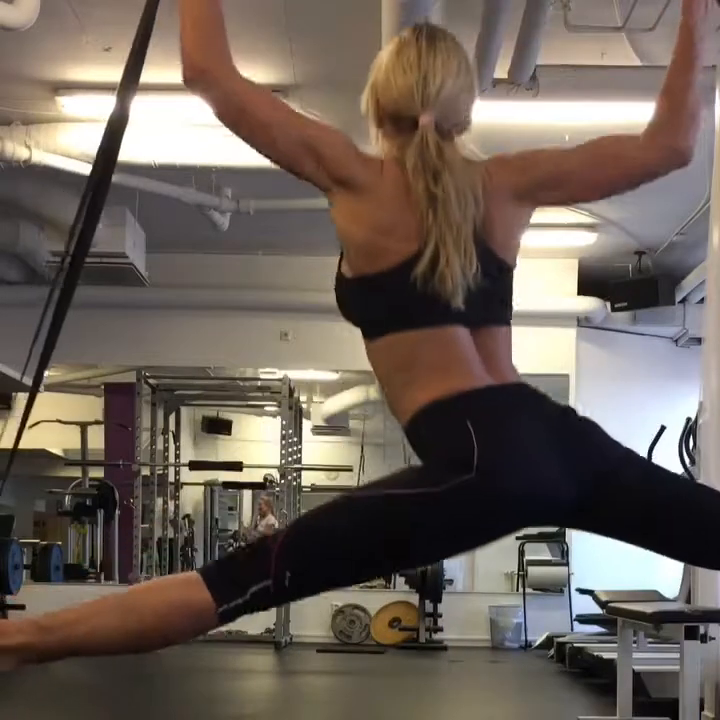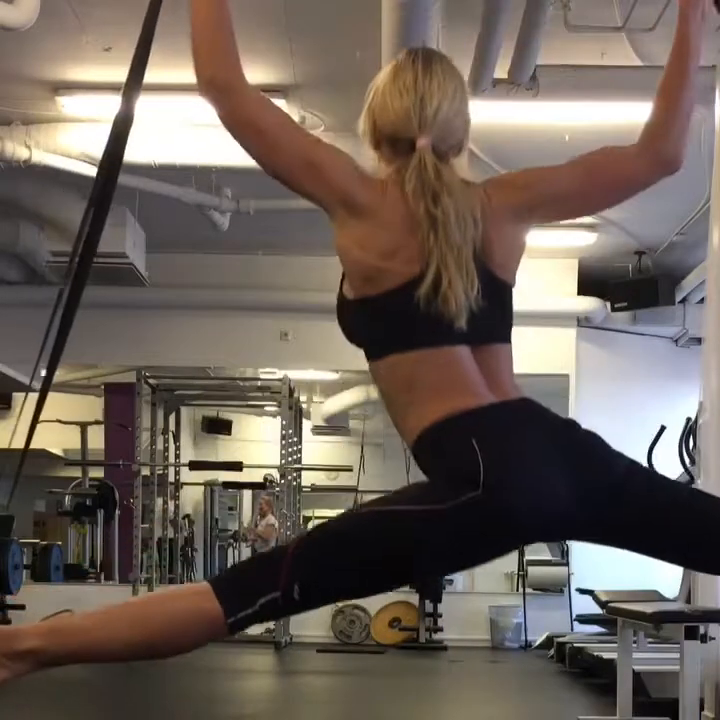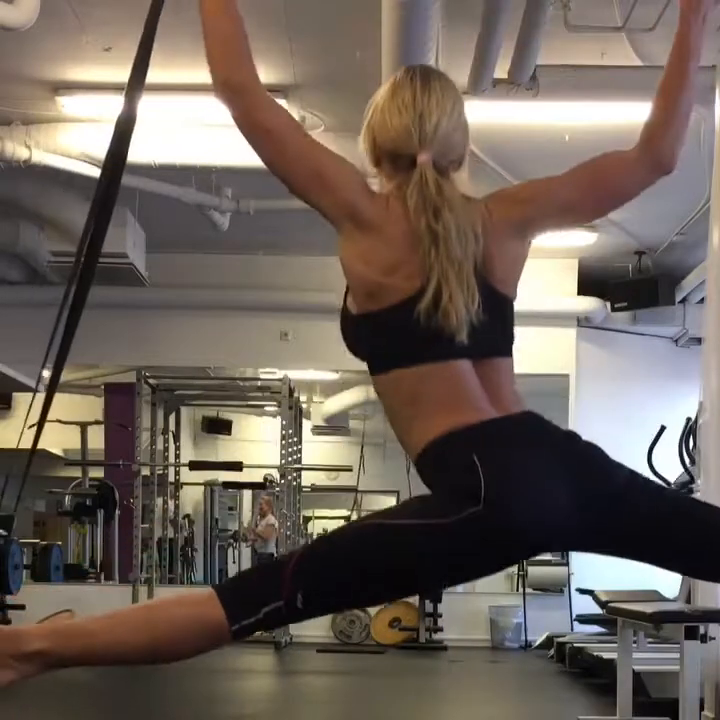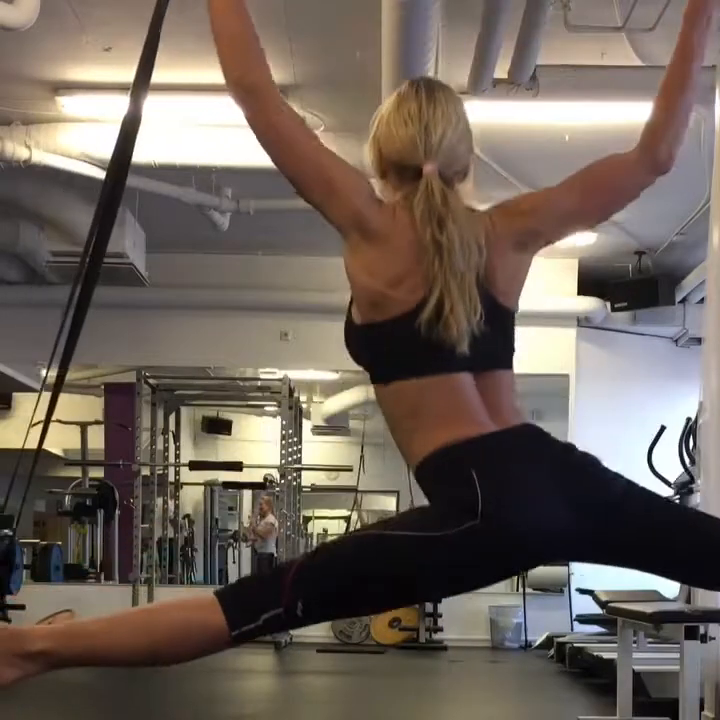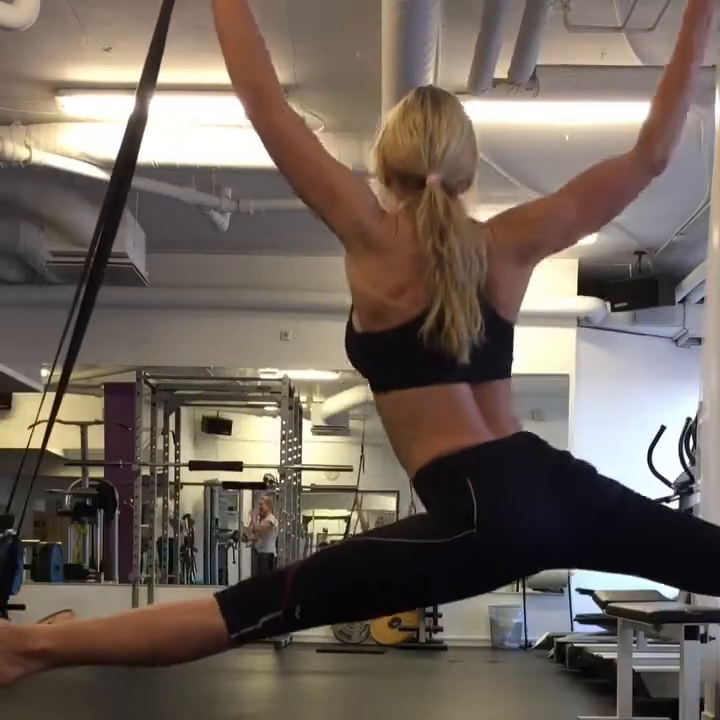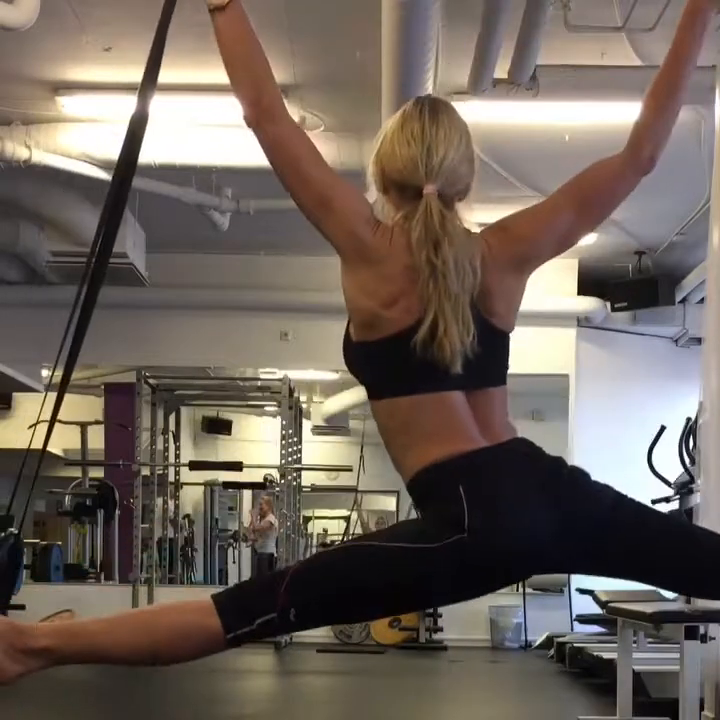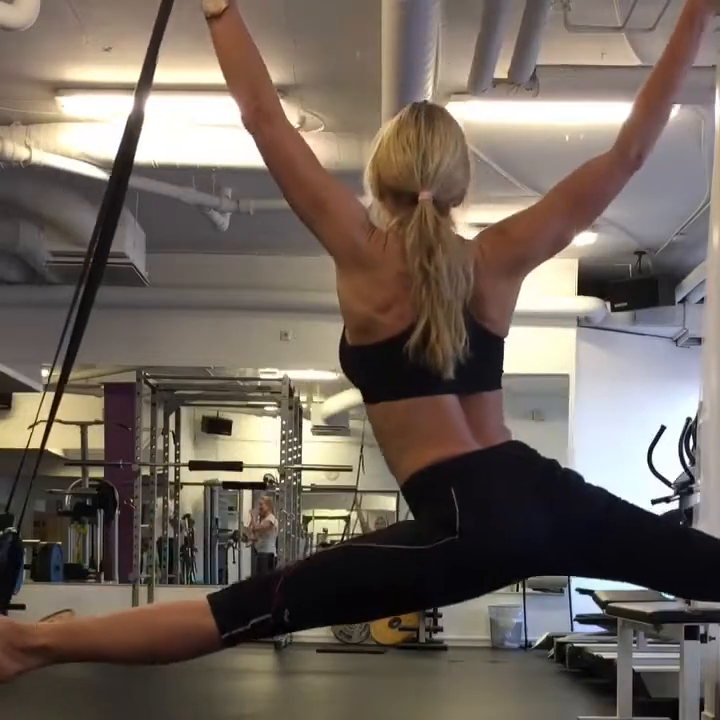
dt=0.1s
person 1, frame 1
left shoulder: (357, 182)
right shoulder: (505, 187)
left elbow: (210, 78)
left hip: (480, 463)
right hip: (560, 442)
left knee: (244, 578)
person 1, frame 2
left shoulder: (359, 203)
right shoulder: (504, 206)
left elbow: (221, 85)
left hip: (486, 478)
right hip: (565, 455)
left knee: (253, 590)
person 1, frame 3
left shoulder: (365, 220)
right shoulder: (504, 221)
left elbow: (241, 94)
right elbow: (656, 154)
left hip: (486, 492)
right hip: (566, 468)
left knee: (256, 599)
person 1, frame 4
left shoulder: (371, 230)
right shoulder: (508, 233)
left elbow: (255, 93)
right elbow: (655, 155)
left hip: (485, 504)
right hip: (566, 479)
left knee: (257, 605)
person 1, frame 5
left shoulder: (375, 242)
right shoulder: (510, 245)
left elbow: (265, 104)
right elbow: (650, 156)
left hip: (483, 512)
right hip: (563, 487)
left knee: (258, 608)
person 1, frame 6
left shoulder: (370, 252)
right shoulder: (506, 254)
left elbow: (263, 110)
right elbow: (640, 155)
left hip: (475, 518)
right hip: (556, 492)
left knee: (255, 609)
person 1, frame 7
left shoulder: (364, 257)
right shoulder: (500, 261)
left elbow: (263, 116)
right elbow: (628, 153)
left hip: (467, 521)
right hip: (551, 495)
left knee: (250, 611)
